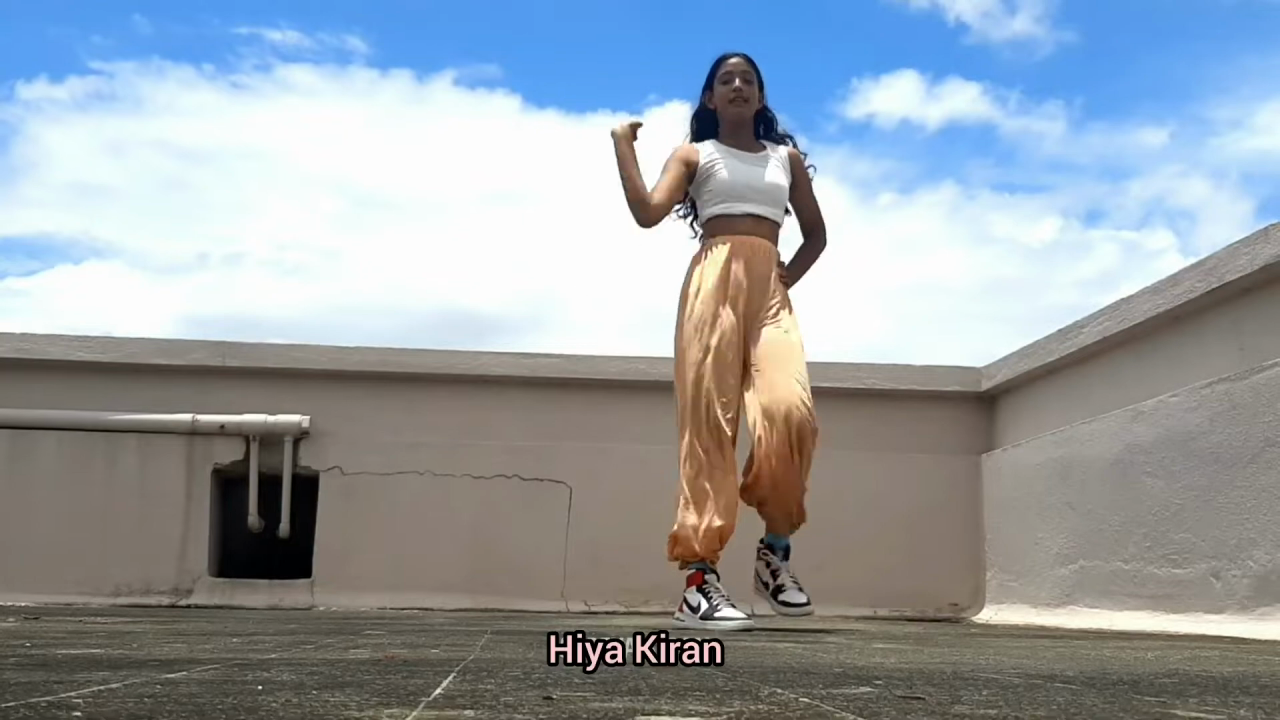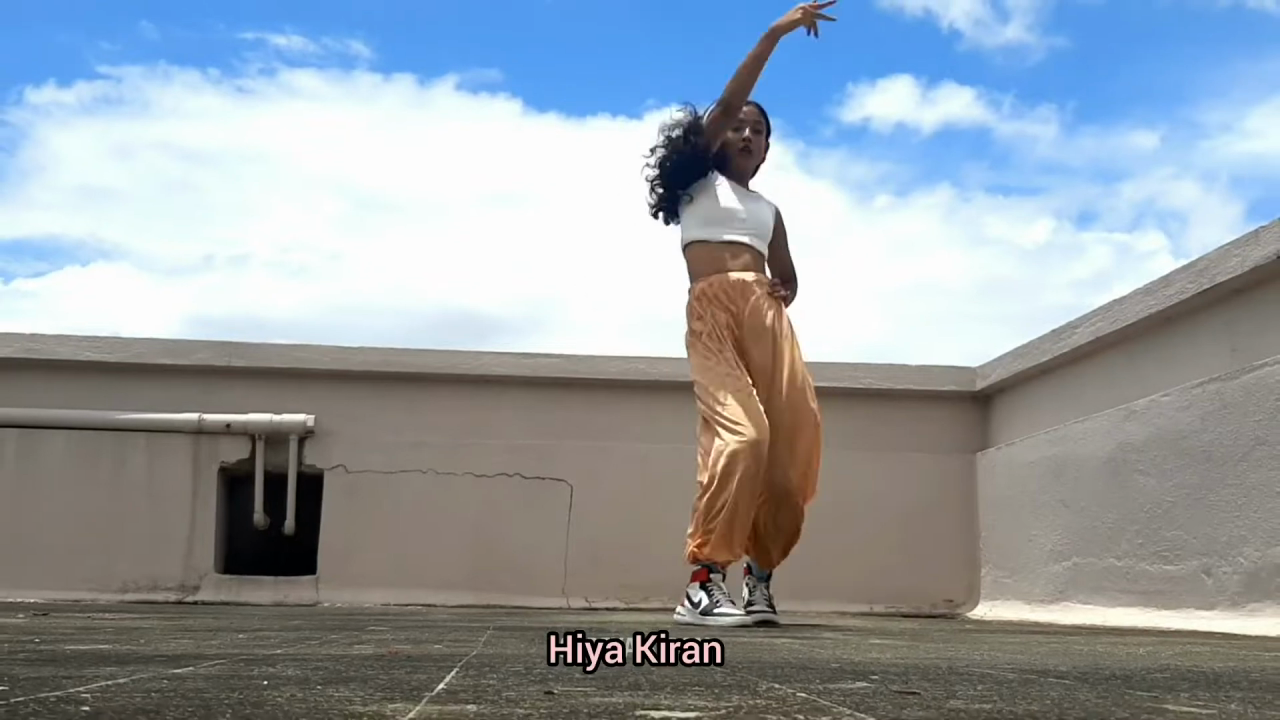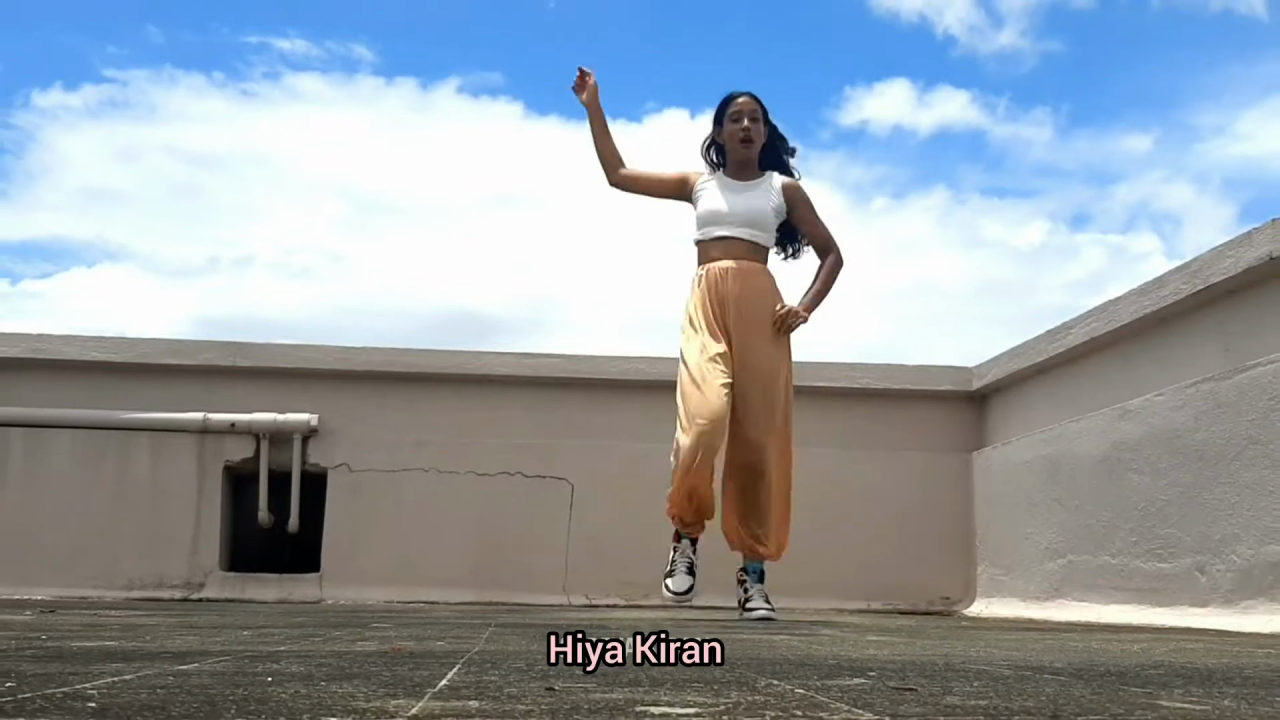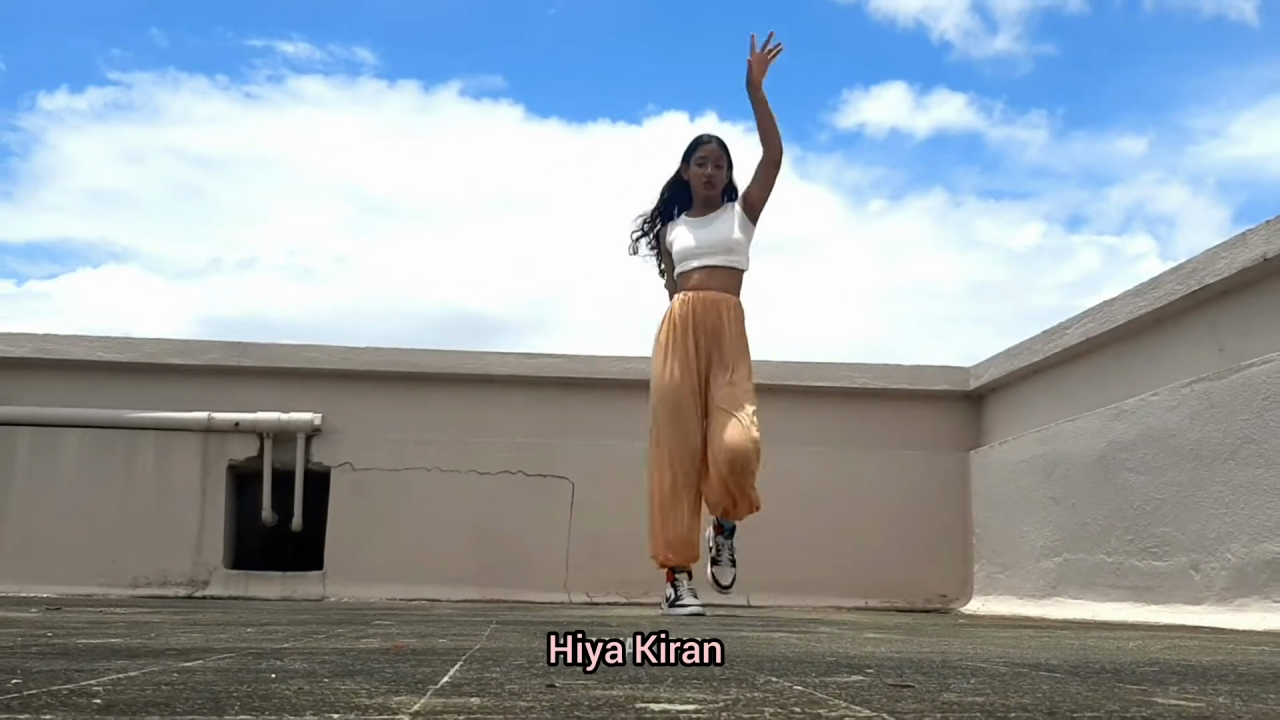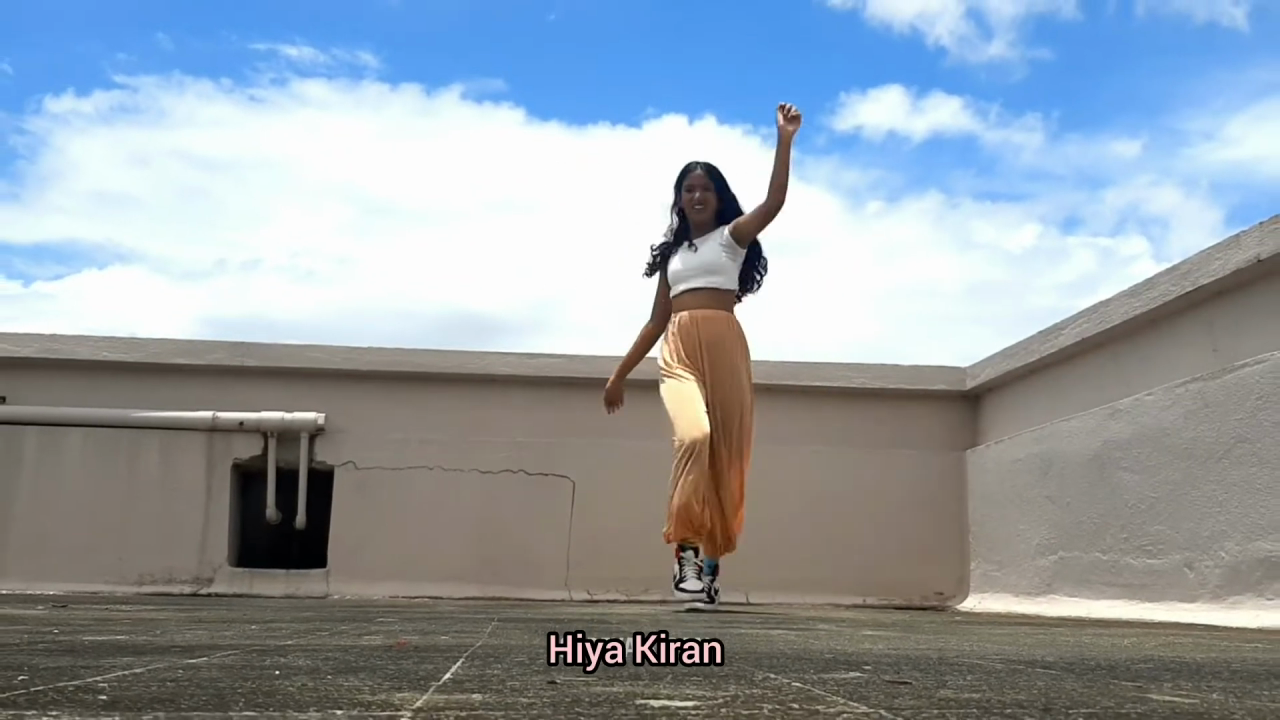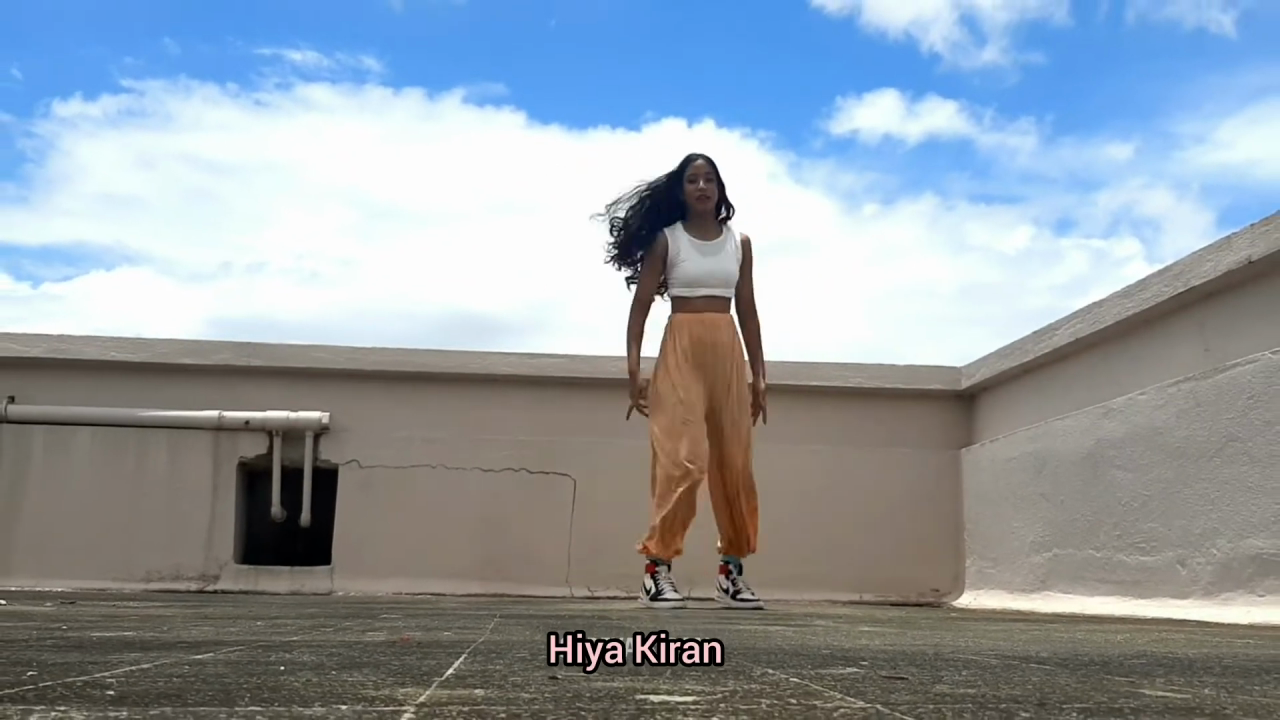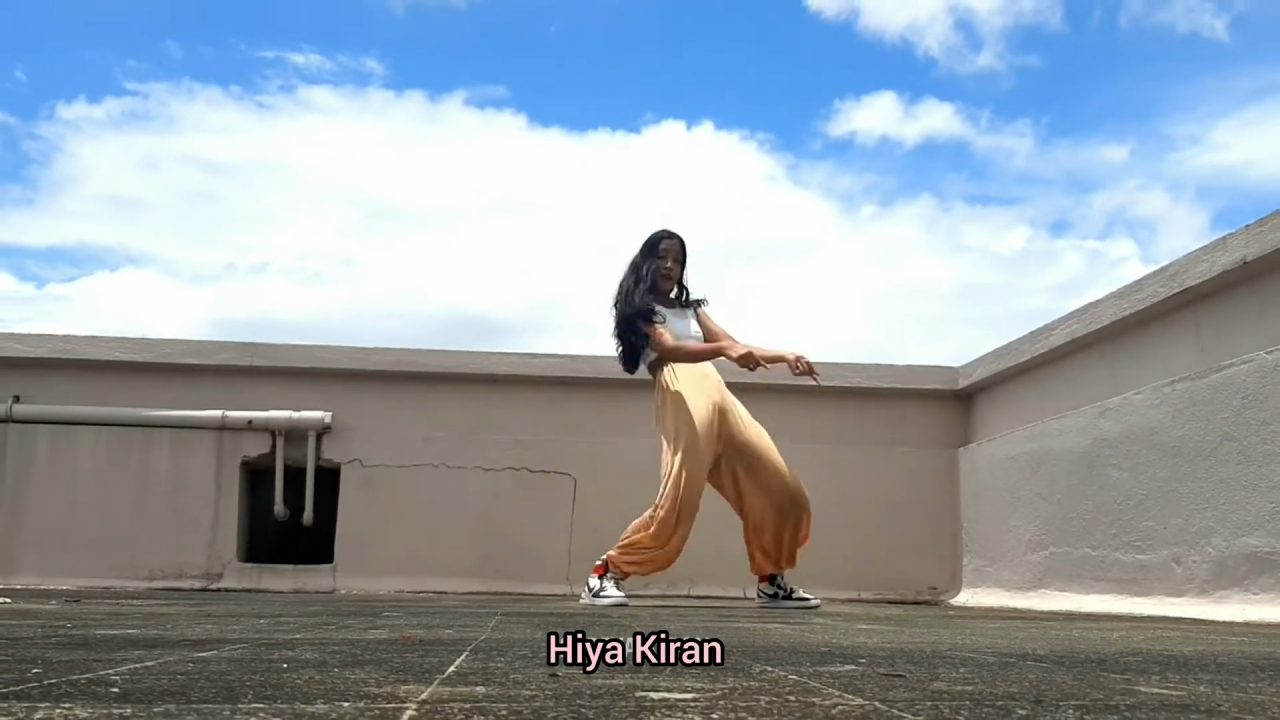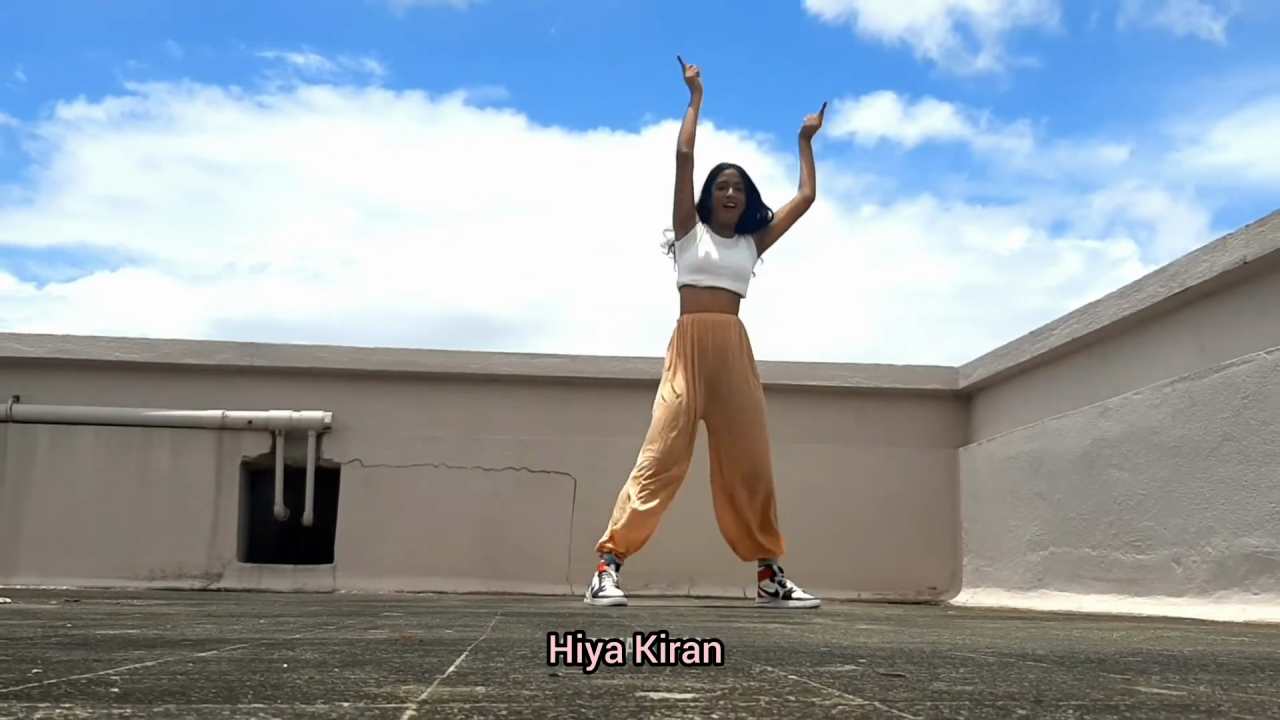
dt=0.5s
person 1, frame 1
left shoulder: (787, 157)
right shoulder: (694, 155)
left elbow: (815, 234)
right elbow: (647, 214)
left wrist: (784, 279)
right wrist: (623, 142)
left hip: (768, 289)
right hip: (714, 281)
left knee: (790, 410)
right knee: (708, 416)
left ankle: (776, 549)
right ankle: (699, 575)
person 1, frame 2
left shoulder: (766, 204)
right shoulder: (702, 170)
left elbow: (789, 284)
right elbow: (726, 104)
left wrist: (775, 307)
left hip: (766, 324)
right hip: (712, 324)
left knee: (794, 461)
right knee: (741, 439)
left ankle: (759, 568)
right ankle: (703, 586)
person 1, frame 3
left shoulder: (785, 188)
right shoulder: (697, 183)
left elbow: (832, 253)
right elbow: (617, 173)
left wrist: (807, 307)
right wrist: (592, 103)
left hip: (761, 310)
right hip: (704, 305)
left knee: (761, 436)
right knee: (703, 419)
left ankle: (753, 573)
right ankle: (685, 536)
person 1, frame 4
left shoulder: (744, 211)
right shoulder: (670, 227)
left elbow: (774, 156)
left wrist: (756, 85)
right wrist: (664, 362)
left hip: (728, 329)
right hip: (677, 330)
left knee: (739, 440)
right knee: (678, 448)
left ankle: (724, 527)
right ankle: (677, 573)
person 1, frame 5
left shoulder: (734, 236)
right shoulder: (672, 253)
left elbow: (775, 200)
right elbow: (657, 321)
left wrist: (785, 138)
right wrist: (620, 374)
left hip: (725, 345)
right hip: (678, 354)
left knee: (727, 455)
right knee: (694, 436)
left ankle: (710, 563)
right ankle: (687, 548)
person 1, frame 6
left shoulder: (739, 242)
right shoulder: (664, 239)
left elbow: (748, 307)
right elbow: (638, 306)
left wrist: (759, 377)
right wrist: (634, 374)
left hip: (728, 353)
right hip: (681, 349)
left knee: (737, 468)
right knee: (681, 463)
left ankle: (732, 571)
right ankle: (655, 566)
person 1, frame 7
left shoulder: (692, 310)
right shoulder: (639, 311)
left elbow: (737, 348)
right elbow: (672, 350)
left wrist: (784, 357)
right wrist: (725, 350)
left hip: (722, 398)
right hip: (680, 394)
left knee: (787, 495)
right knee: (679, 498)
left ankle: (772, 579)
right ankle: (607, 572)
person 1, frame 8
left shoulder: (755, 241)
right shoulder: (690, 228)
left elbow: (807, 200)
right elbow: (683, 158)
left wrist: (805, 143)
right wrist: (694, 101)
left hip: (735, 349)
right hip: (688, 346)
left knee: (749, 465)
right knee: (663, 457)
left ankle: (769, 574)
right ankle: (608, 564)
